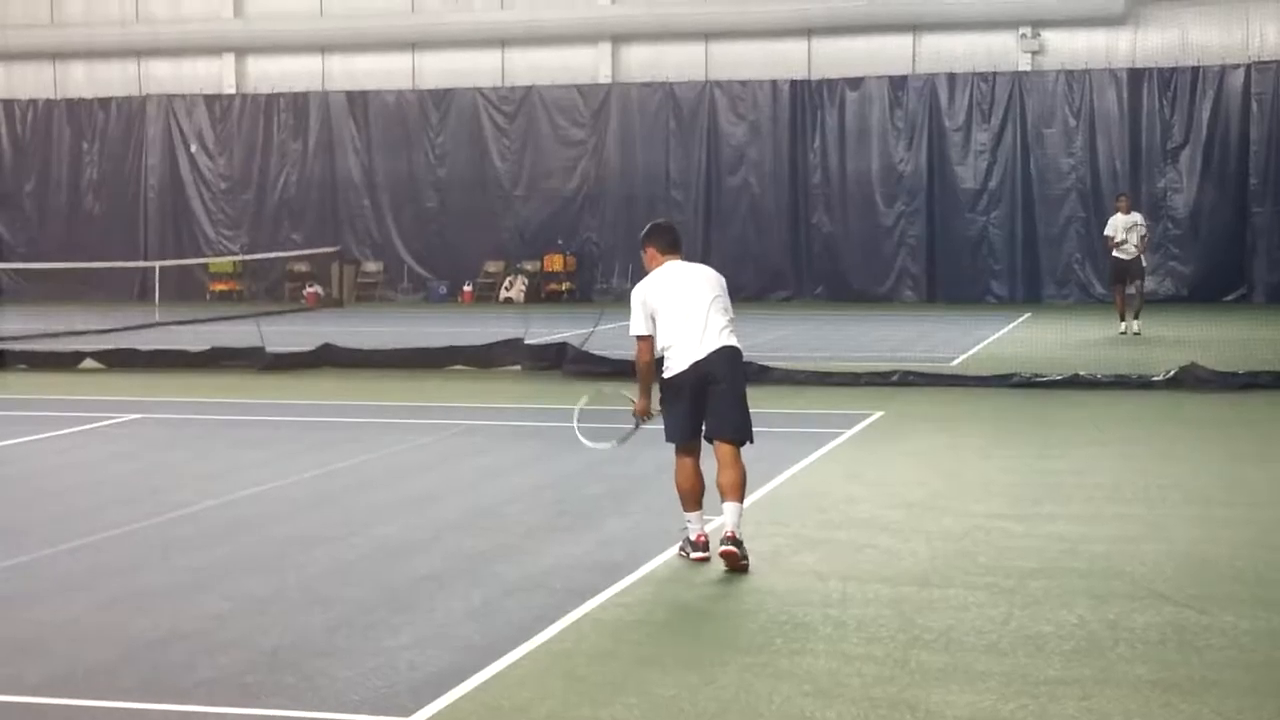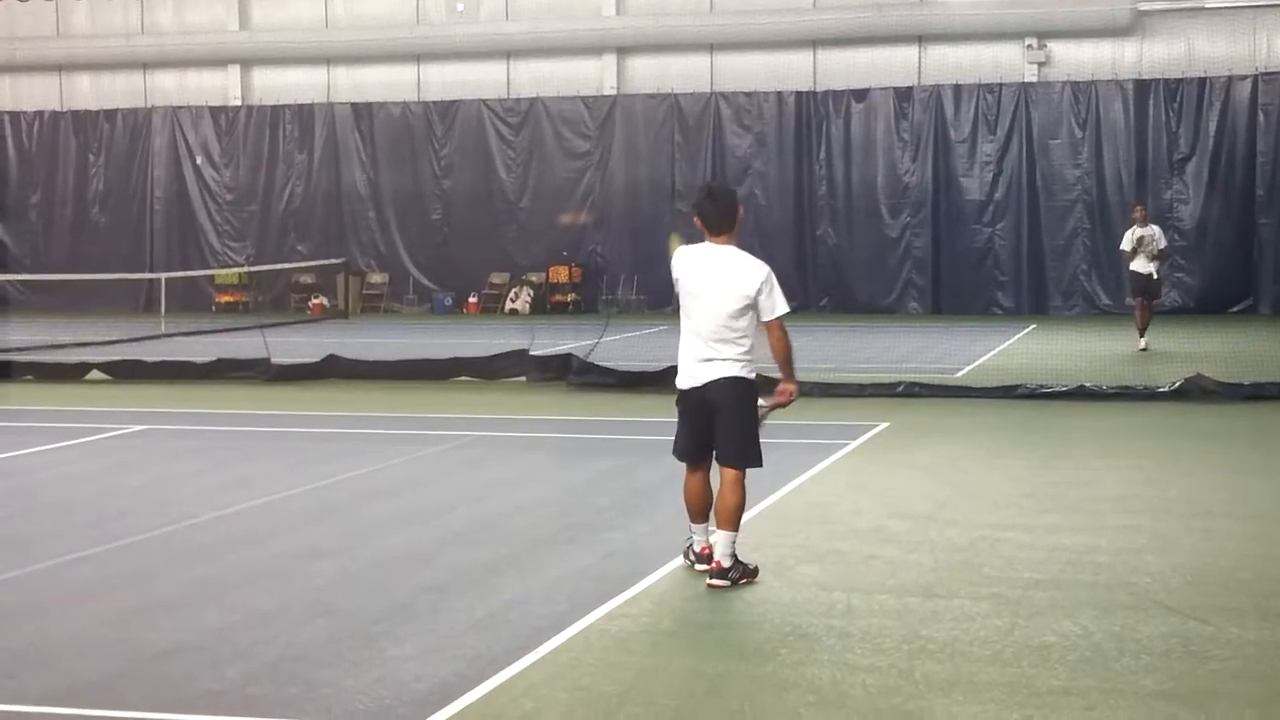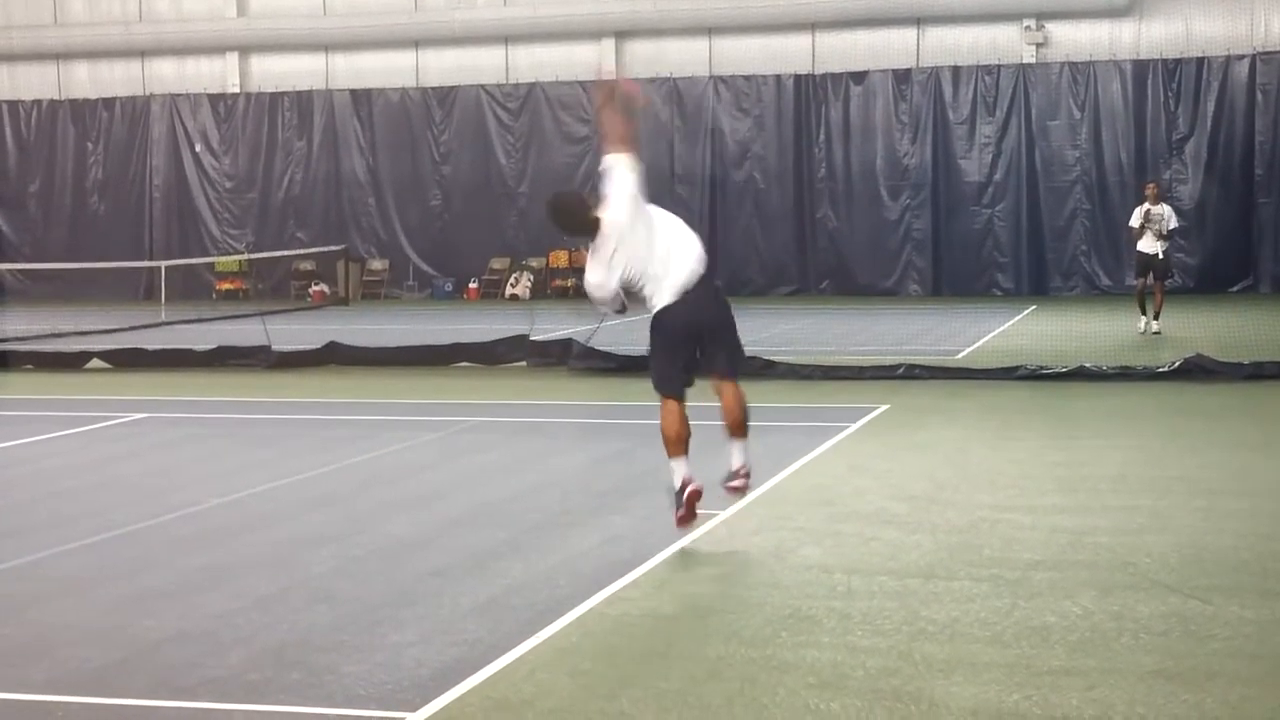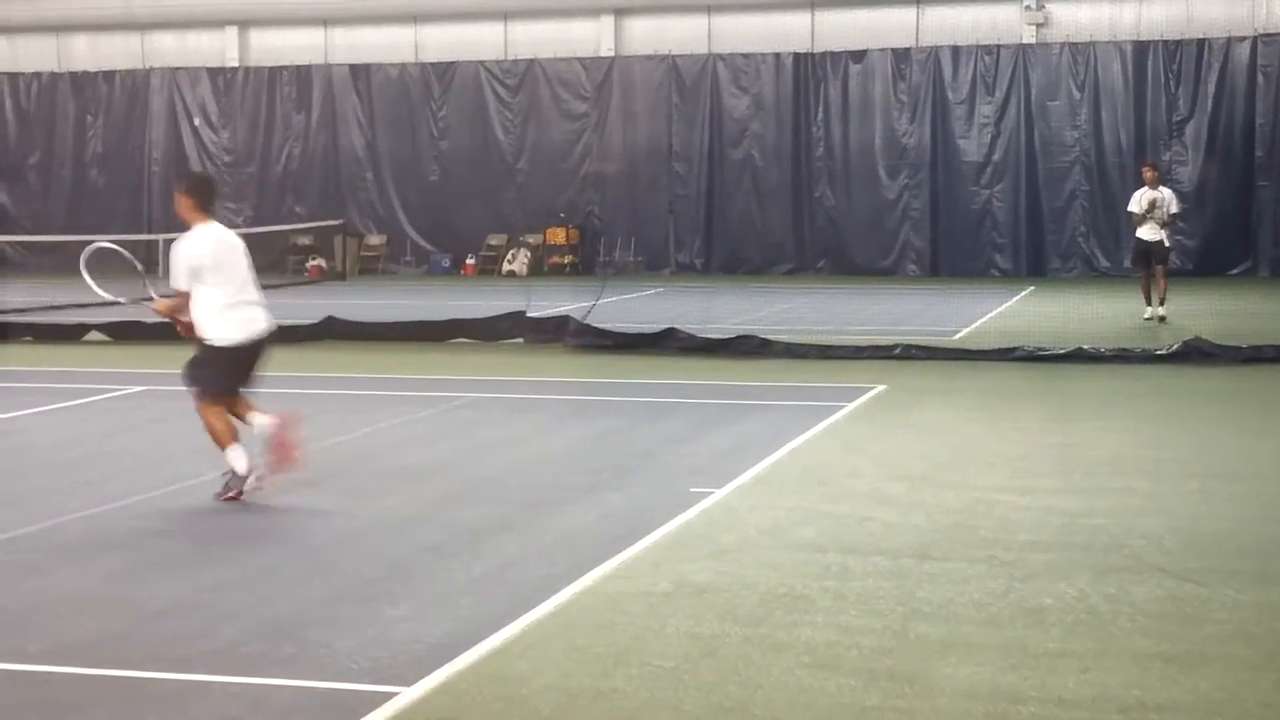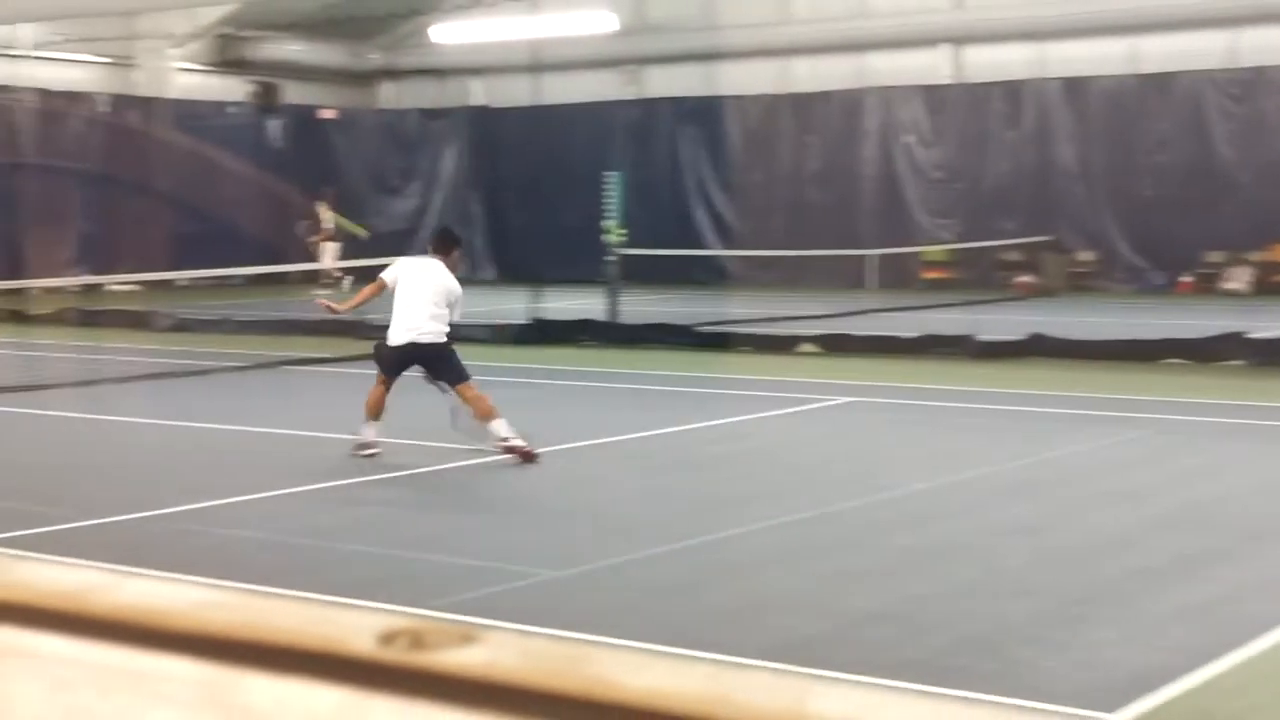
dt=1s
person 1, frame 1
left shoulder: (645, 288)
right shoulder: (712, 274)
left elbow: (645, 355)
left wrist: (644, 397)
left hip: (681, 368)
right hip: (724, 357)
left knee: (686, 453)
right knee: (728, 450)
left ankle: (696, 535)
right ankle: (731, 532)
person 1, frame 2
left shoulder: (683, 259)
right shoulder: (756, 271)
right elbow: (776, 334)
right wrist: (788, 379)
left hip: (691, 382)
right hip: (734, 382)
left knee: (696, 469)
right knee: (732, 474)
left ankle: (700, 547)
right ankle: (724, 562)
person 1, frame 3
left shoulder: (598, 273)
right shoulder: (622, 204)
left elbow: (613, 305)
right elbow: (617, 146)
right wrist: (611, 104)
left hip: (669, 315)
right hip: (703, 293)
left knee: (671, 402)
right knee: (727, 384)
left ankle: (683, 482)
right ankle: (738, 466)
person 1, frame 4
left shoulder: (185, 246)
right shoulder: (231, 239)
left elbow: (181, 304)
left wrist: (166, 310)
right wrist: (196, 324)
left hip: (226, 336)
right hip: (256, 328)
left knee: (209, 405)
right knee: (223, 397)
left ankle: (241, 470)
right ankle: (270, 424)
person 1, frame 5
left shoulder: (405, 264)
right shoulder: (452, 284)
left elbow: (375, 288)
left wrist: (344, 308)
left hip: (399, 338)
right hip: (433, 340)
left knee: (383, 382)
right knee: (467, 391)
left ankle: (368, 439)
right ankle: (508, 439)
